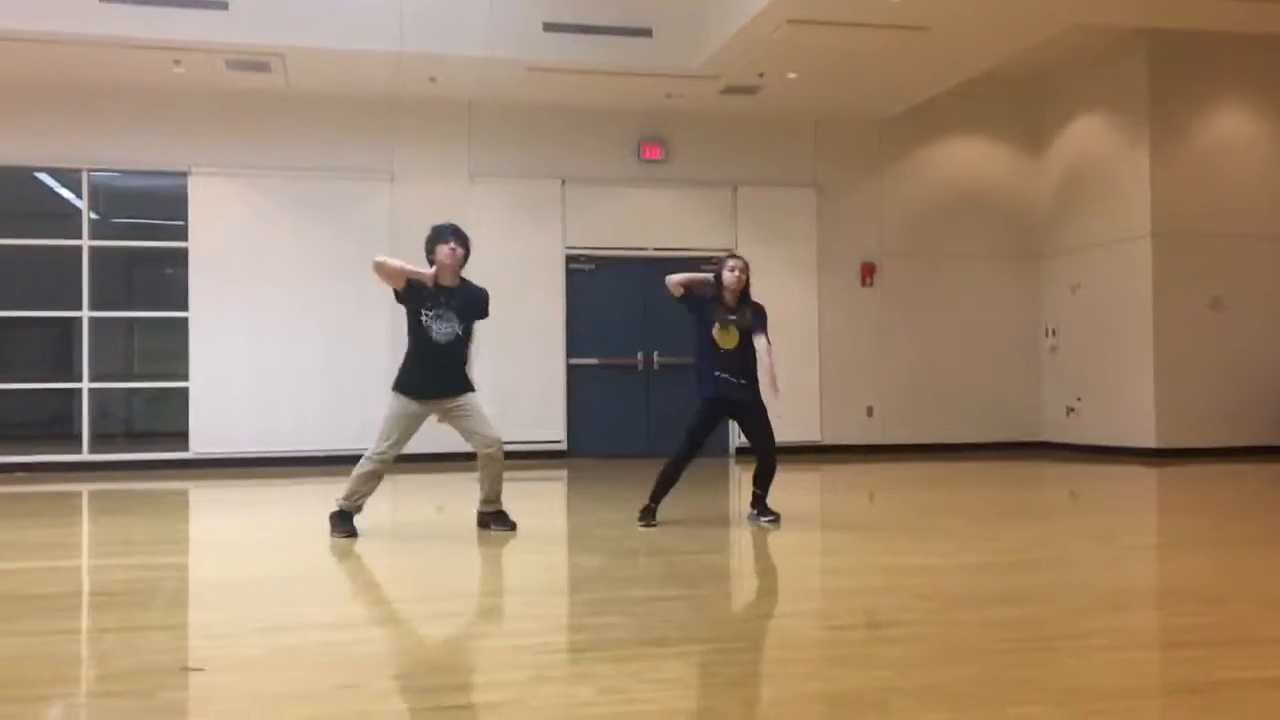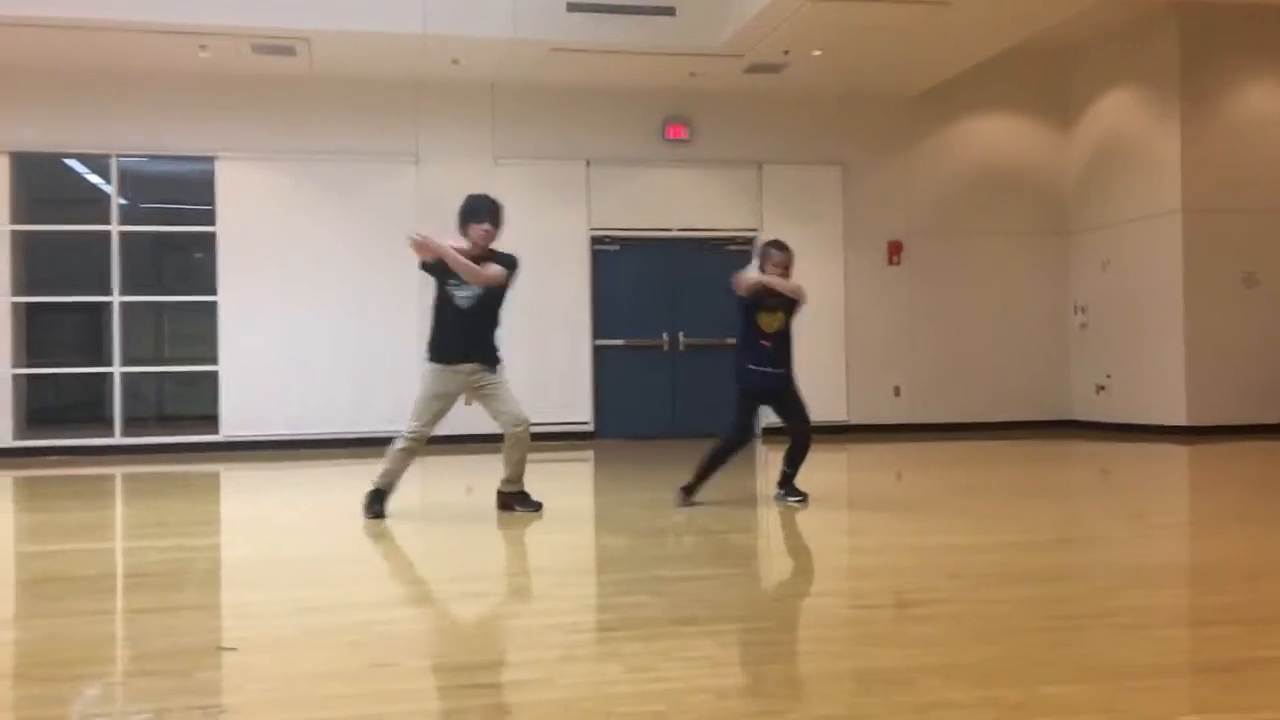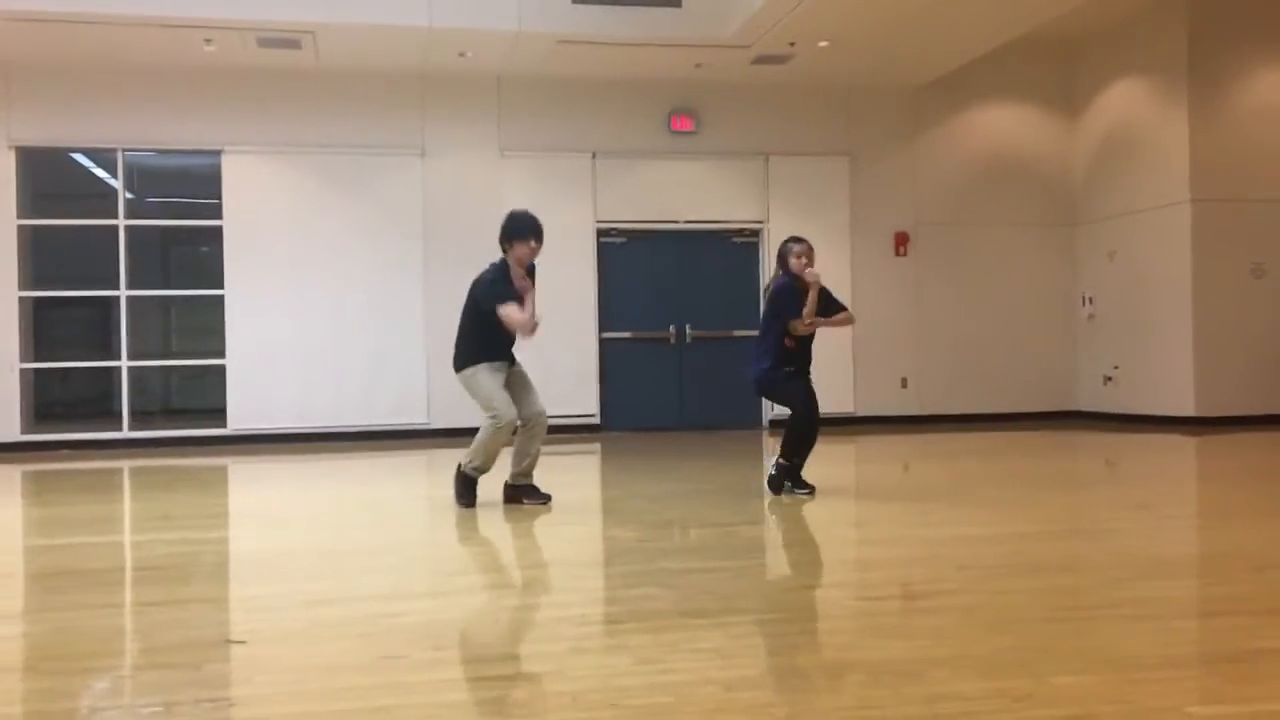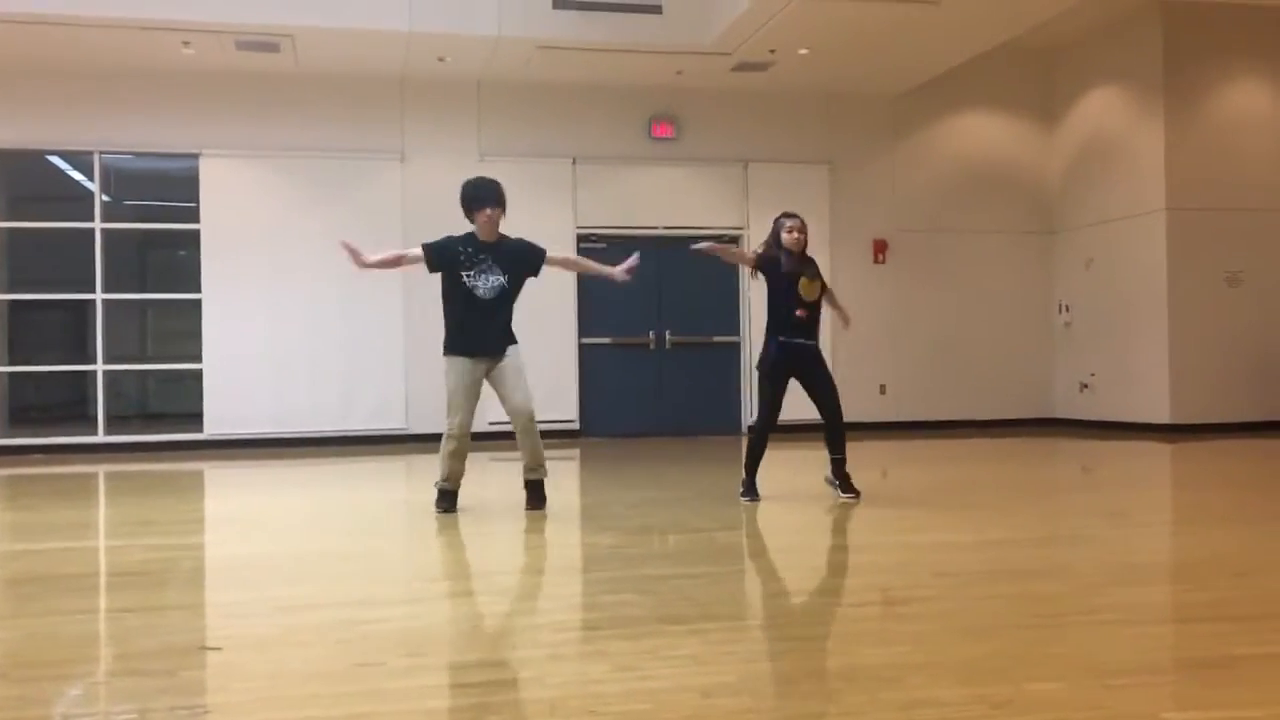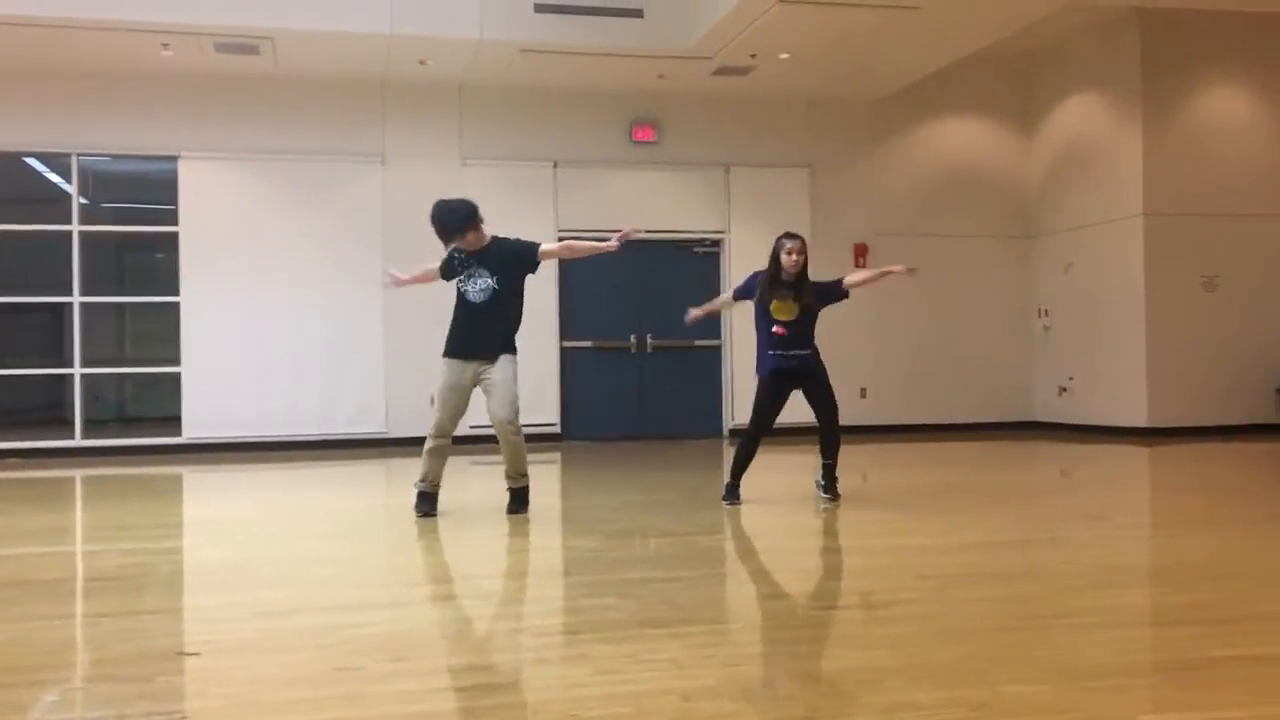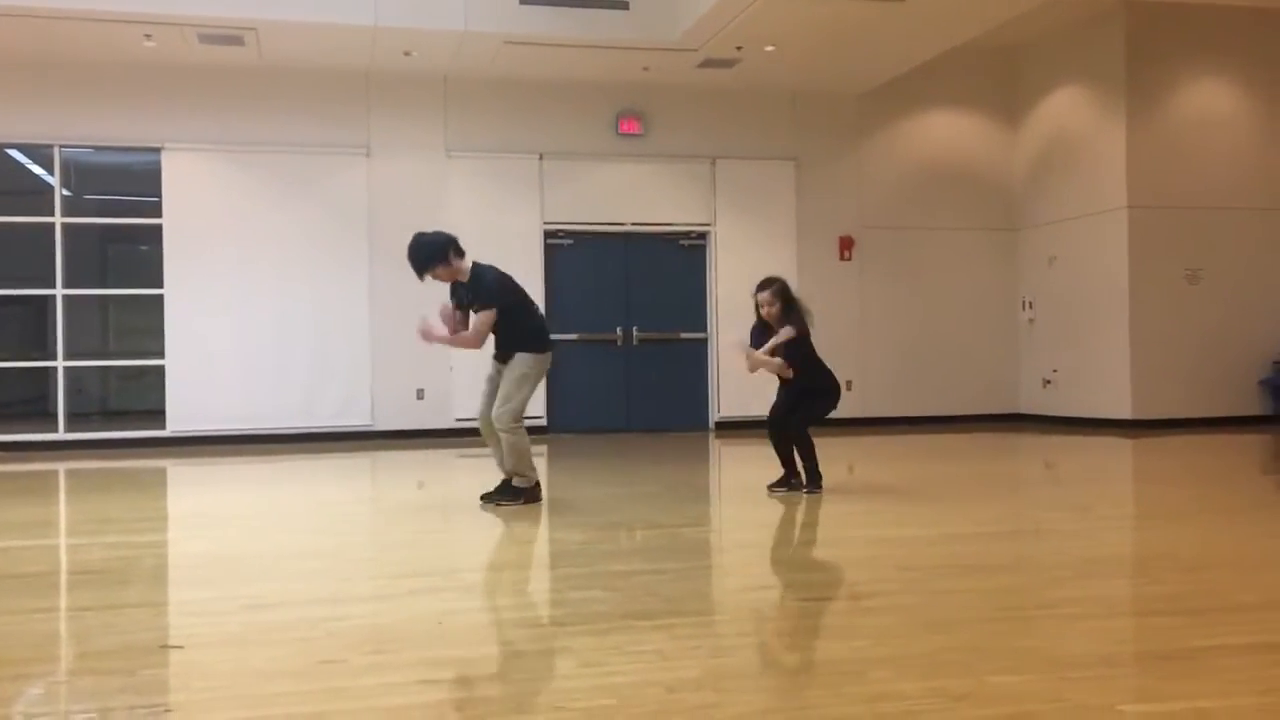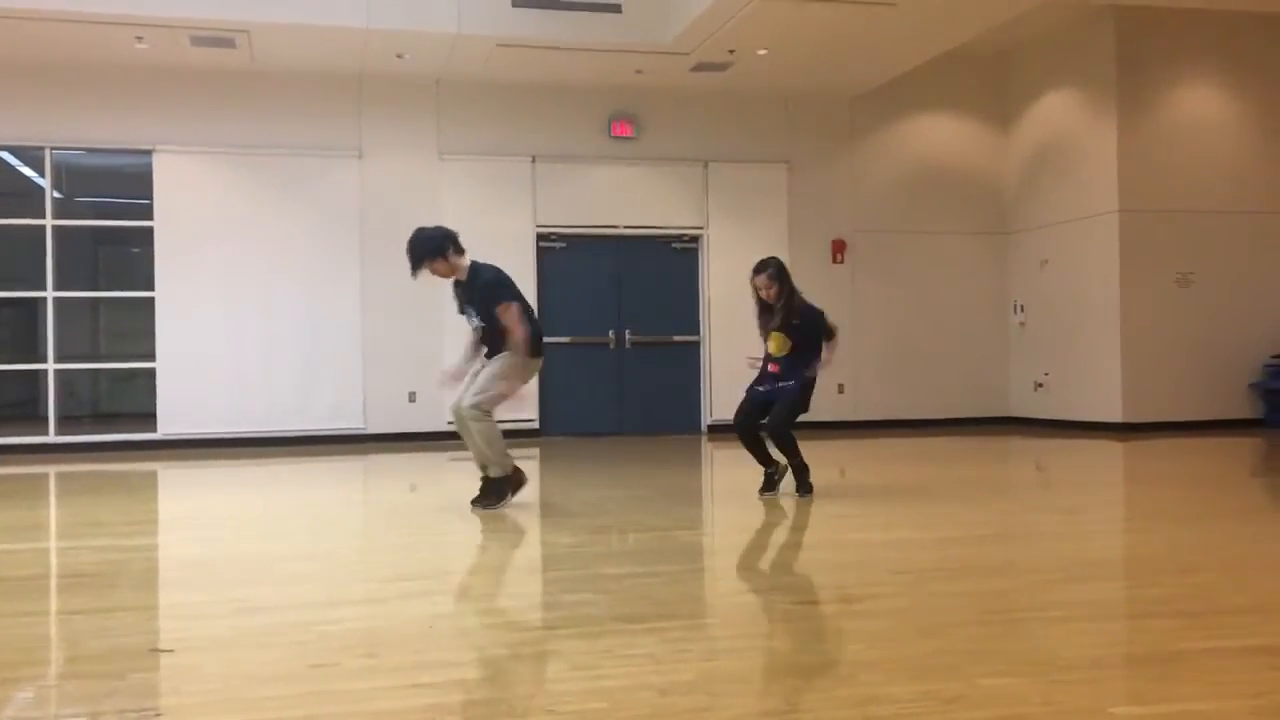
dt=0.4s
person 1, frame 1
left shoulder: (476, 296)
right shoulder: (416, 288)
right elbow: (380, 265)
left wrist: (459, 359)
right wrist: (425, 274)
left hip: (456, 391)
right hip: (412, 391)
left knee: (492, 444)
right knee: (381, 453)
left ankle: (490, 510)
right ankle: (345, 511)
person 1, frame 2
left shoulder: (504, 263)
right shoulder: (443, 258)
left elbow: (482, 278)
right elbow: (419, 244)
left wrist: (449, 252)
left hip: (484, 365)
right hip: (443, 364)
left knee: (518, 424)
right knee: (417, 430)
left ankle: (512, 490)
right ankle: (379, 490)
person 1, frame 3
left shoulder: (526, 272)
right shoulder: (492, 281)
left elbow: (528, 325)
right elbow: (524, 326)
left wrist: (527, 293)
right wrist: (529, 296)
left hip: (504, 359)
right hip: (475, 362)
left knee: (536, 415)
right knee: (504, 417)
left ankle: (518, 483)
right ankle: (468, 472)
person 1, frame 4
left shoulder: (517, 250)
right shoulder: (452, 248)
left elbow: (564, 260)
right elbow: (405, 257)
left wrist: (612, 271)
right wrist: (368, 262)
left hip: (502, 347)
right hip: (460, 353)
left knee: (522, 411)
right knee: (458, 425)
left ankle: (535, 481)
right ankle: (447, 487)
person 1, frame 5
left shoulder: (512, 251)
right shoulder: (457, 257)
left elbow: (559, 249)
right elbow: (436, 271)
left wrist: (605, 246)
right wrist: (404, 279)
left hip: (499, 355)
right hip: (458, 355)
left knee: (505, 420)
right knee: (441, 426)
left ankle: (519, 487)
right ankle: (427, 490)
person 1, frame 6
left shoulder: (488, 281)
right shoulder: (459, 287)
left elbow: (477, 338)
right elbow: (459, 331)
left wrist: (435, 337)
right wrist: (449, 324)
left hip: (530, 350)
right hip: (507, 353)
left knee: (504, 417)
right knee: (487, 419)
left ankle: (526, 485)
right ankle: (512, 478)
person 1, frame 7
left shoulder: (489, 279)
right shoulder: (460, 285)
left elbow: (519, 330)
left wrist: (515, 377)
right wrist: (465, 365)
left hip: (522, 353)
right hip: (496, 353)
left knee: (472, 406)
right knee: (461, 410)
left ankle: (504, 474)
right ankle: (497, 476)
person 2, frame 1
left shoulder: (754, 311)
right shoulder: (705, 304)
left elbow: (761, 343)
right elbow: (671, 281)
left wrist: (769, 376)
right wrist: (707, 278)
left hip: (746, 394)
right hip: (713, 394)
left knee: (767, 452)
right knee: (685, 451)
left ankle: (758, 505)
right ankle: (651, 506)
person 2, frame 2
left shoulder: (789, 295)
right shoulder: (751, 292)
left elbow: (799, 293)
right elbow: (744, 284)
left wrist: (764, 278)
right wrist: (755, 275)
left hip: (780, 379)
right hip: (750, 377)
left knee: (802, 432)
right knee: (740, 435)
left ankle: (786, 485)
right ankle: (691, 486)
person 2, frame 3
left shoulder: (818, 292)
right shoulder: (782, 288)
left elbow: (848, 318)
right elbow: (801, 325)
left wrist: (821, 322)
right wrist: (813, 290)
left hip: (797, 371)
right hip: (769, 371)
left knee: (810, 419)
right knee: (805, 406)
left ankle: (792, 475)
right ankle: (782, 464)
person 2, frame 4
left shoulder: (811, 266)
right shoulder: (776, 262)
right elbow: (745, 258)
left wrist: (839, 309)
right wrist: (716, 248)
left hip: (810, 352)
right hip: (780, 352)
left knee: (833, 413)
right knee: (767, 420)
left ankle: (840, 475)
right ankle: (749, 481)
person 2, frame 5
left shoulder: (815, 290)
right shoulder: (761, 282)
left elbow: (851, 281)
right elbow: (733, 296)
left wrist: (889, 270)
right wrist: (703, 310)
left hip: (808, 364)
right hip: (774, 368)
left knee: (830, 422)
right knee: (758, 427)
left ankle: (828, 480)
right ankle: (733, 484)
person 2, frame 6
left shoulder: (797, 331)
right shoulder: (760, 329)
left elbow: (785, 369)
right elbow: (752, 367)
left wrist: (754, 357)
right wrist: (771, 344)
left hip: (822, 391)
right hip: (792, 390)
left knee: (796, 426)
right knee: (776, 422)
left ankle: (813, 476)
right ankle: (791, 475)
person 2, frame 7
left shoulder: (803, 311)
right shoulder: (765, 313)
left elbow: (831, 336)
left wrist: (823, 362)
right wrist: (761, 361)
left hip: (796, 384)
right hip: (766, 383)
left knee: (776, 426)
right knee: (742, 423)
left ankle: (801, 474)
right ankle: (772, 469)
